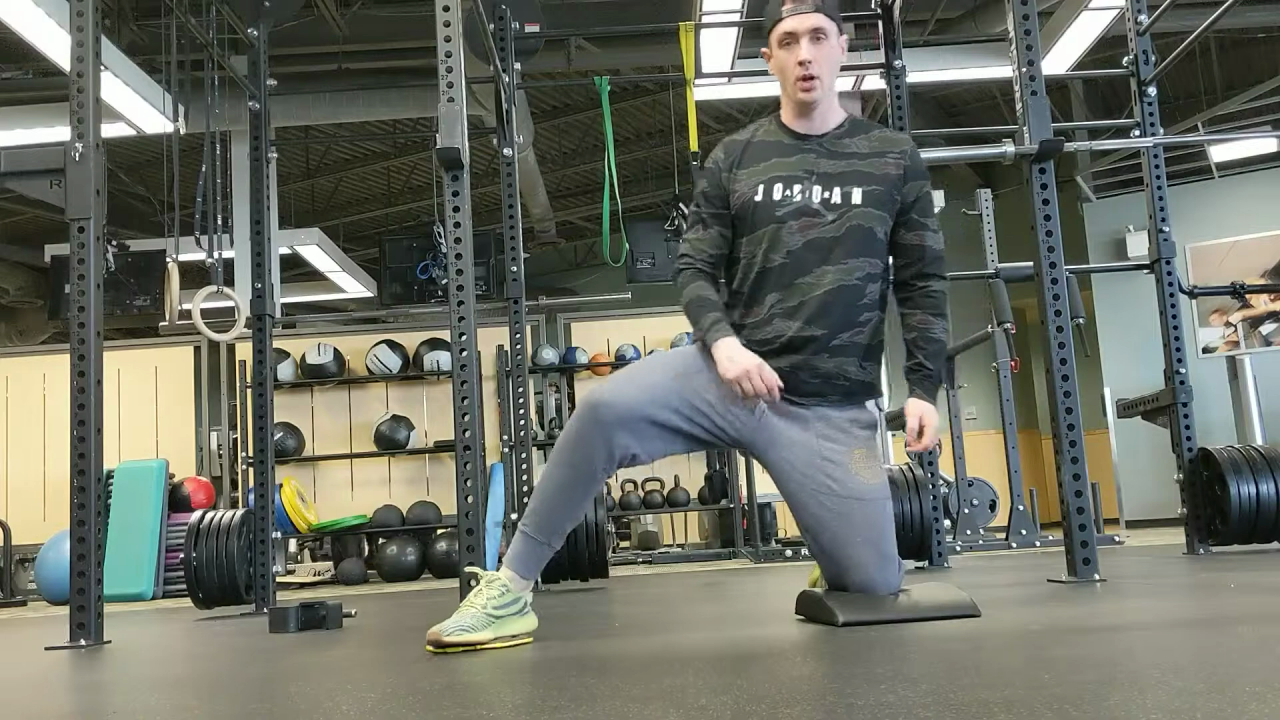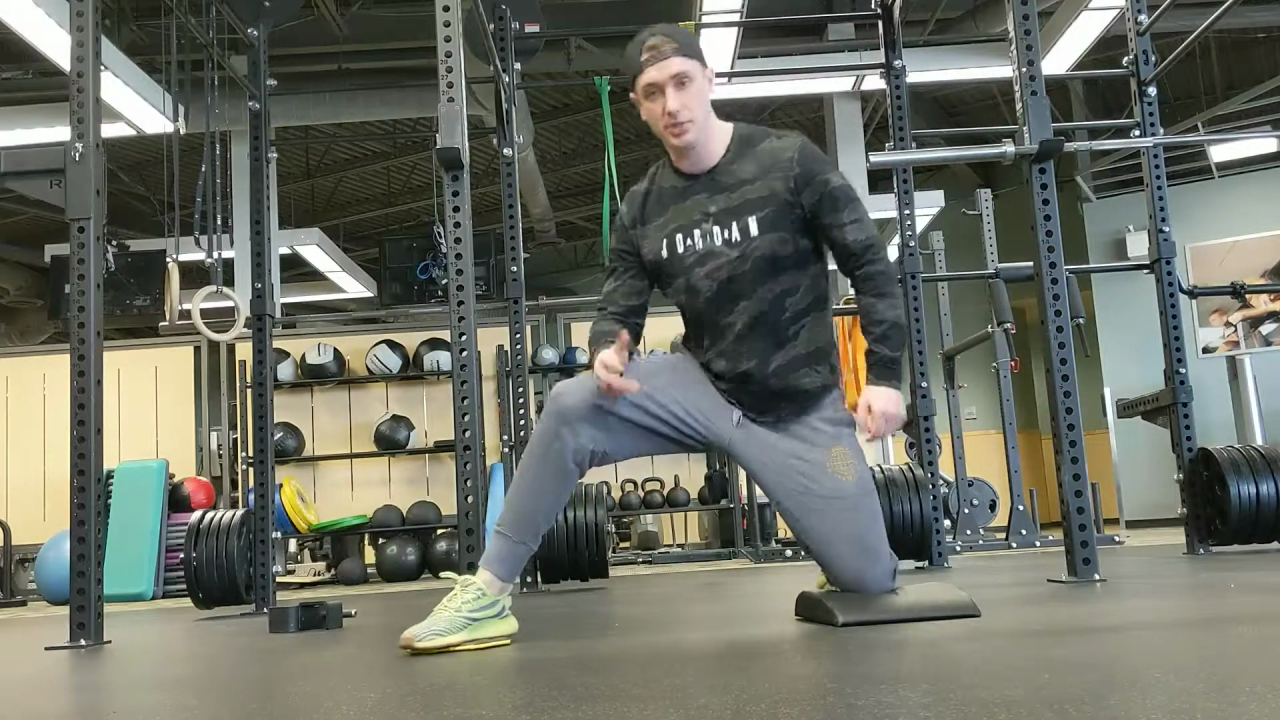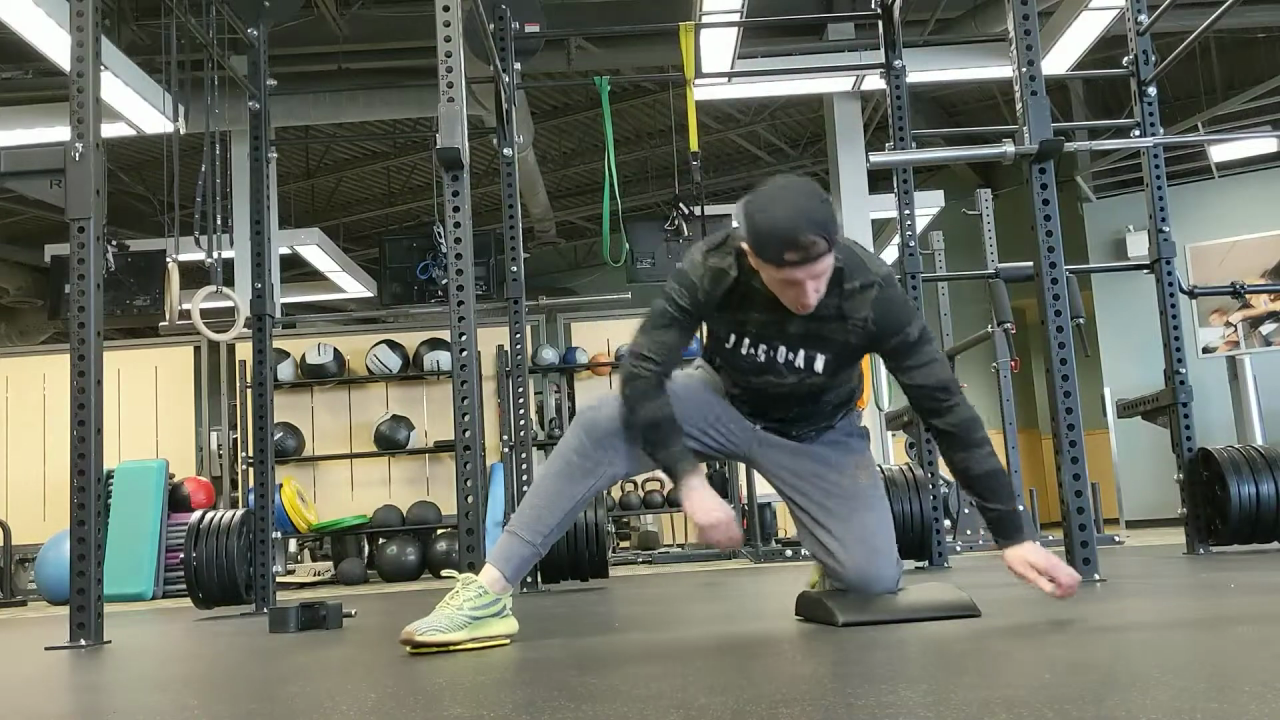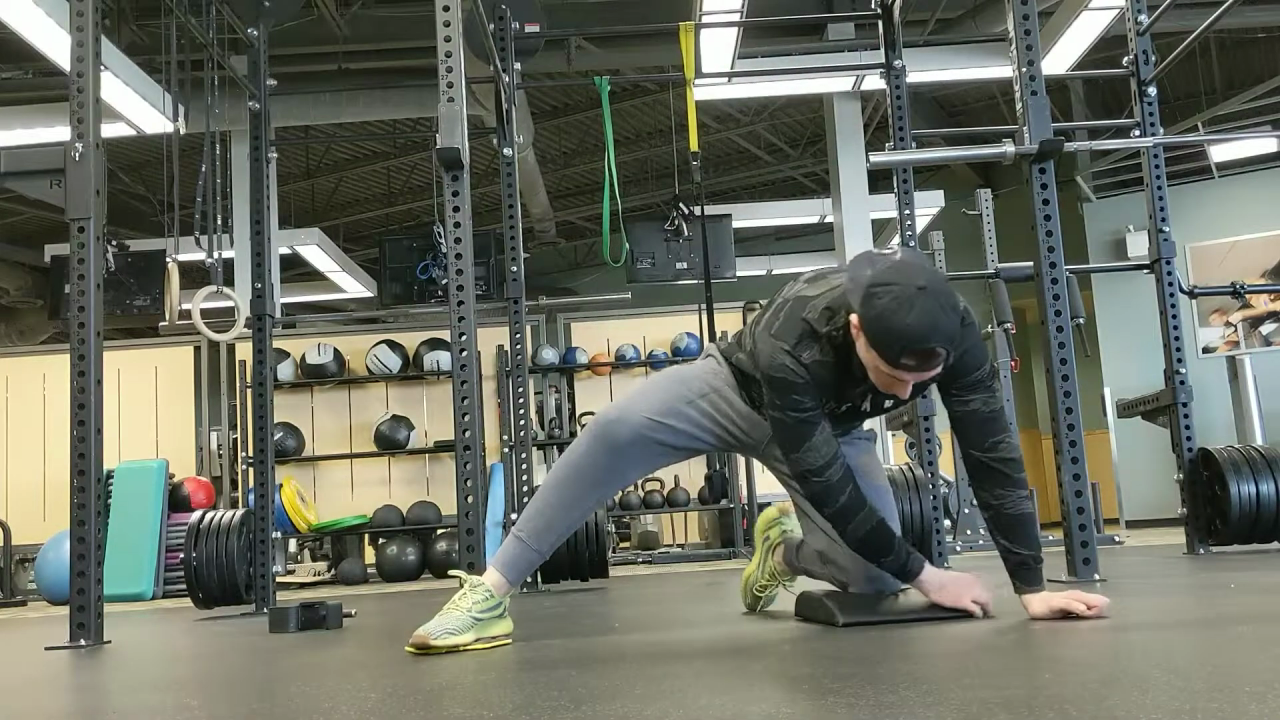
dt=0.5s
person 1, frame 1
left shoulder: (894, 158)
right shoulder: (735, 159)
left elbow: (924, 286)
right elbow: (694, 270)
left wrist: (925, 388)
right wrist: (723, 344)
left hip: (830, 405)
right hip: (734, 370)
left knee: (874, 585)
right knee: (607, 408)
left ankle: (835, 566)
right ankle: (511, 589)
person 1, frame 2
left shoulder: (789, 161)
right shoulder: (641, 209)
left elbow: (871, 267)
right elbow: (618, 312)
left wrist: (885, 376)
right wrist: (607, 354)
left hip: (798, 406)
right hip: (702, 383)
left knee: (868, 580)
right knee: (572, 407)
right ankle: (488, 595)
person 1, frame 3
left shoulder: (872, 293)
right shoulder: (711, 268)
left elbow: (947, 412)
right elbow: (643, 371)
left wrist: (1012, 538)
right wrist: (689, 481)
left hip: (818, 434)
right hip: (725, 404)
left knee: (873, 578)
right knee: (603, 422)
left ankle: (824, 556)
right ankle: (491, 590)
person 1, frame 4
left shoulder: (951, 332)
right shoulder: (792, 338)
left elbow: (993, 457)
right elbow: (821, 479)
left wrist: (1031, 586)
right wrist: (924, 573)
left hip: (833, 427)
right hip: (740, 390)
left knee: (876, 577)
right knee: (619, 429)
left ankle: (786, 546)
right ankle: (490, 593)
